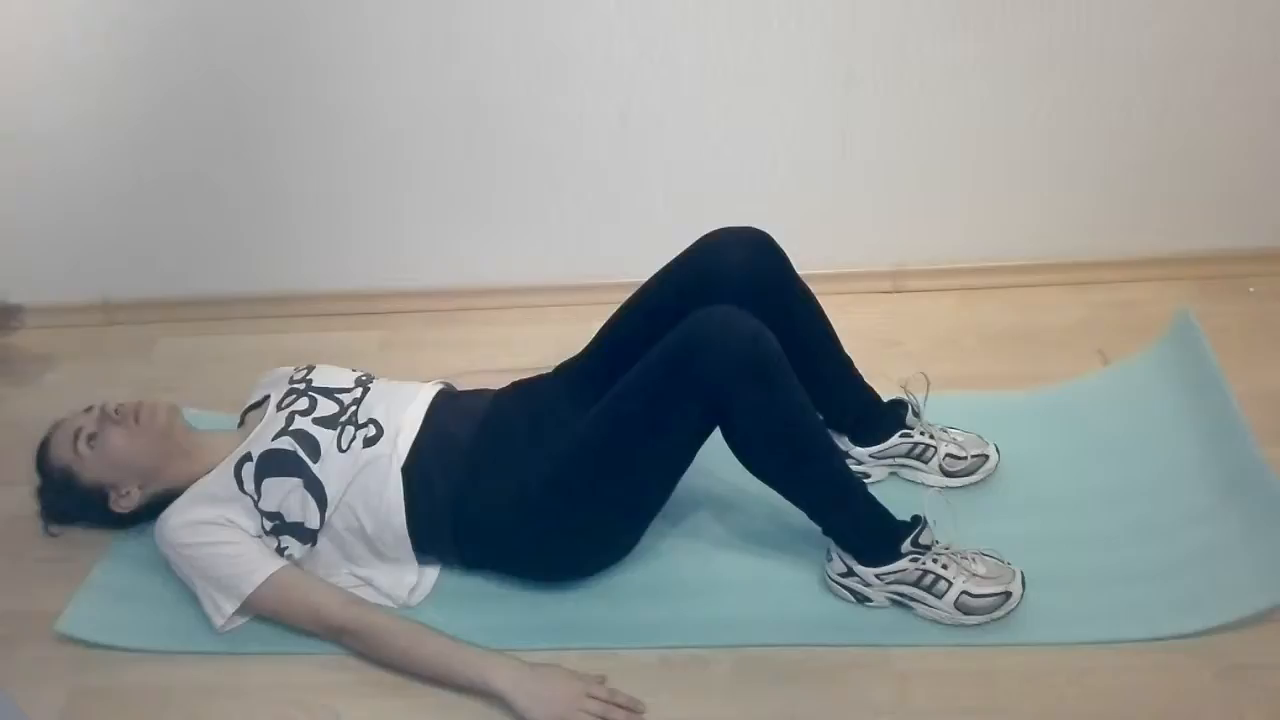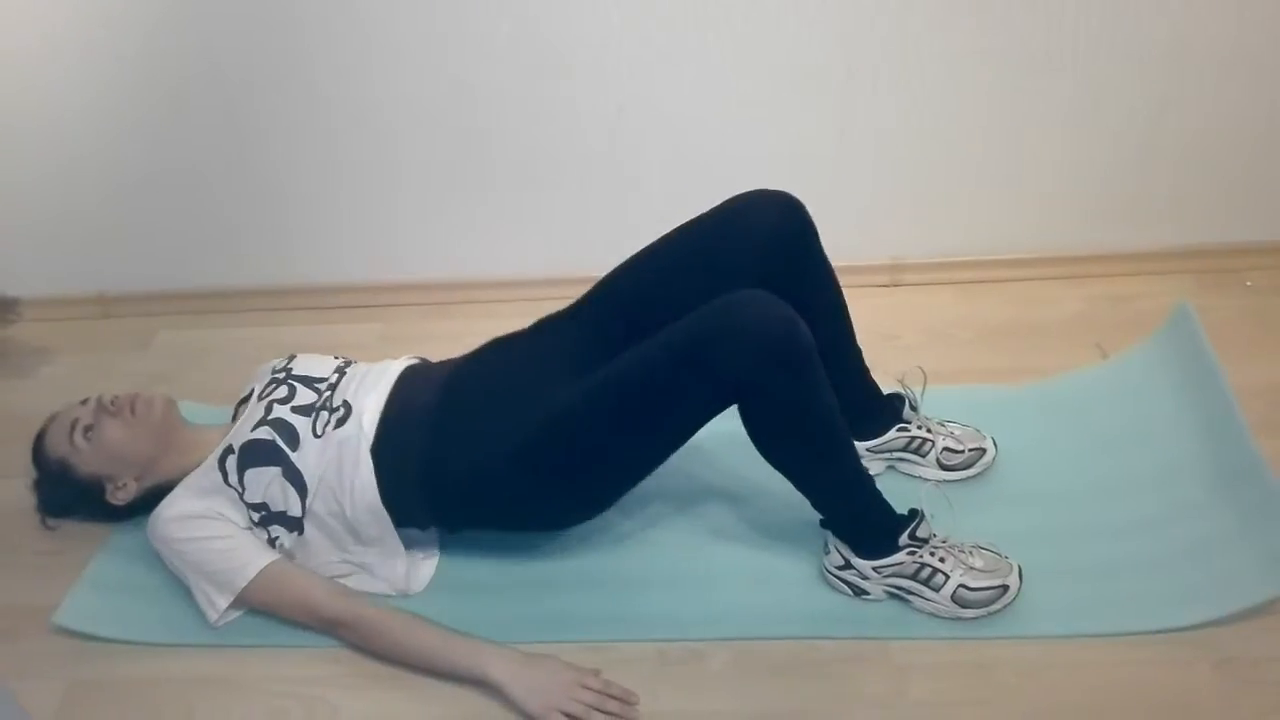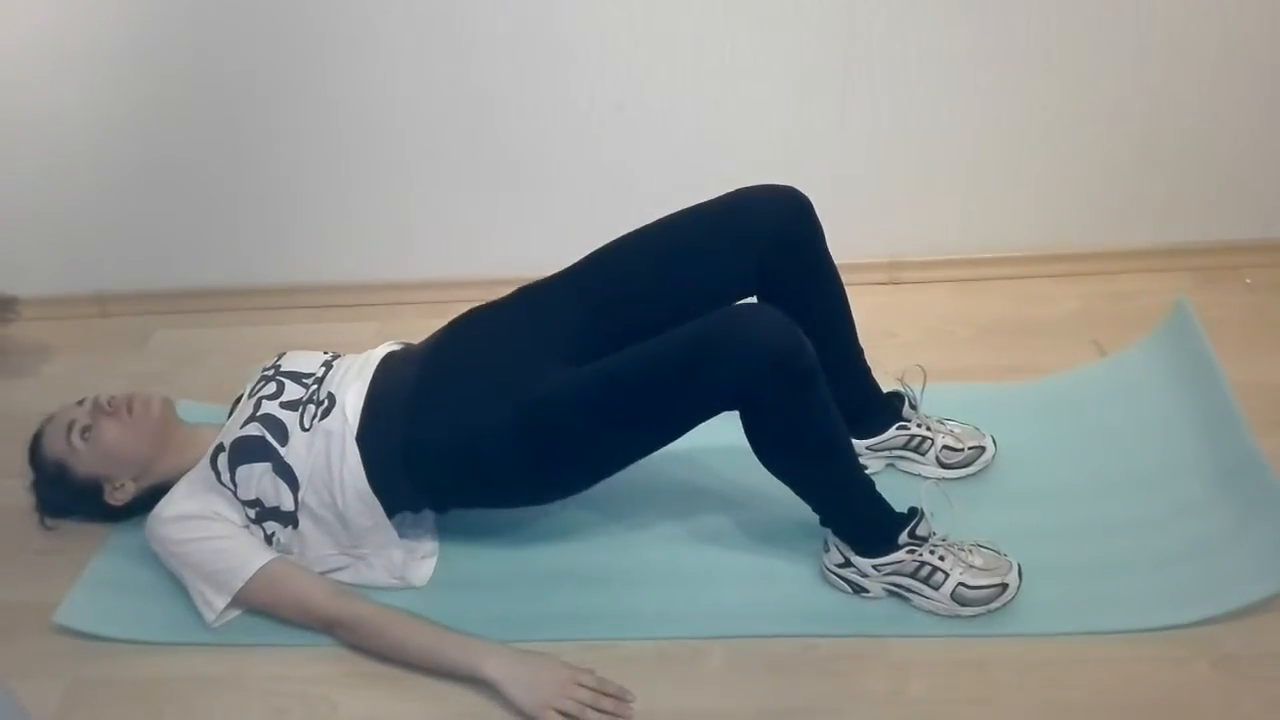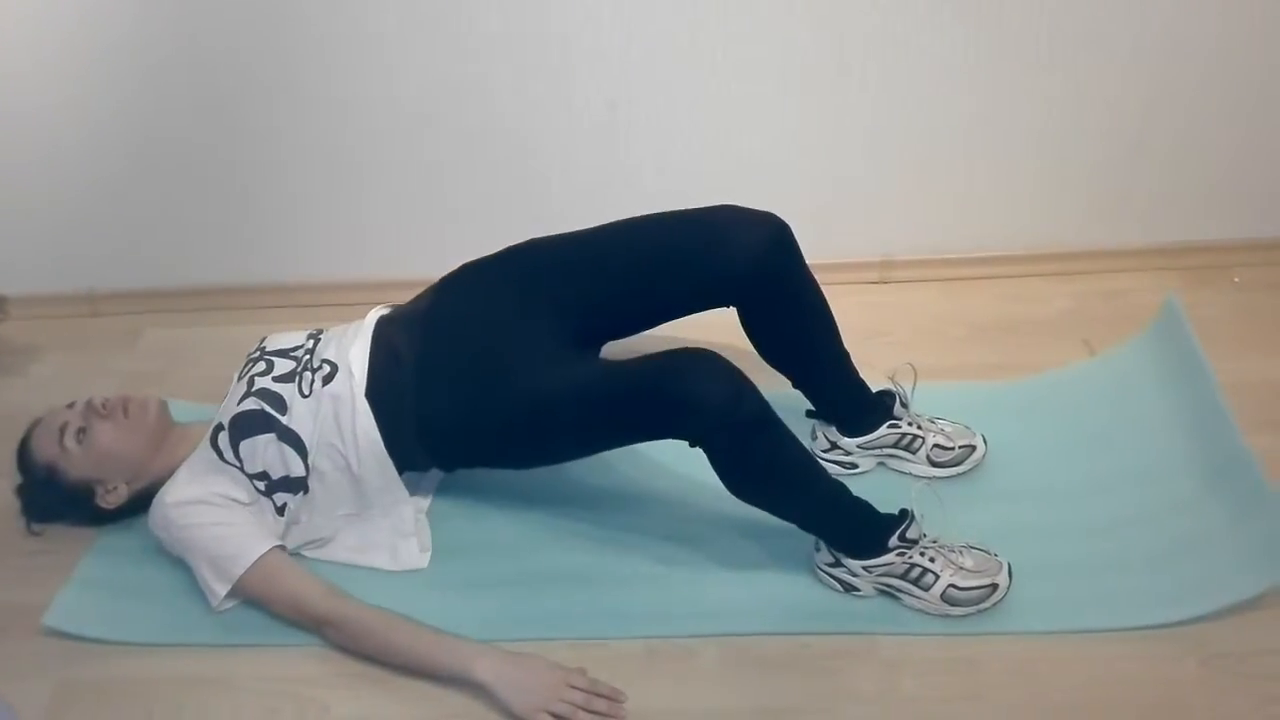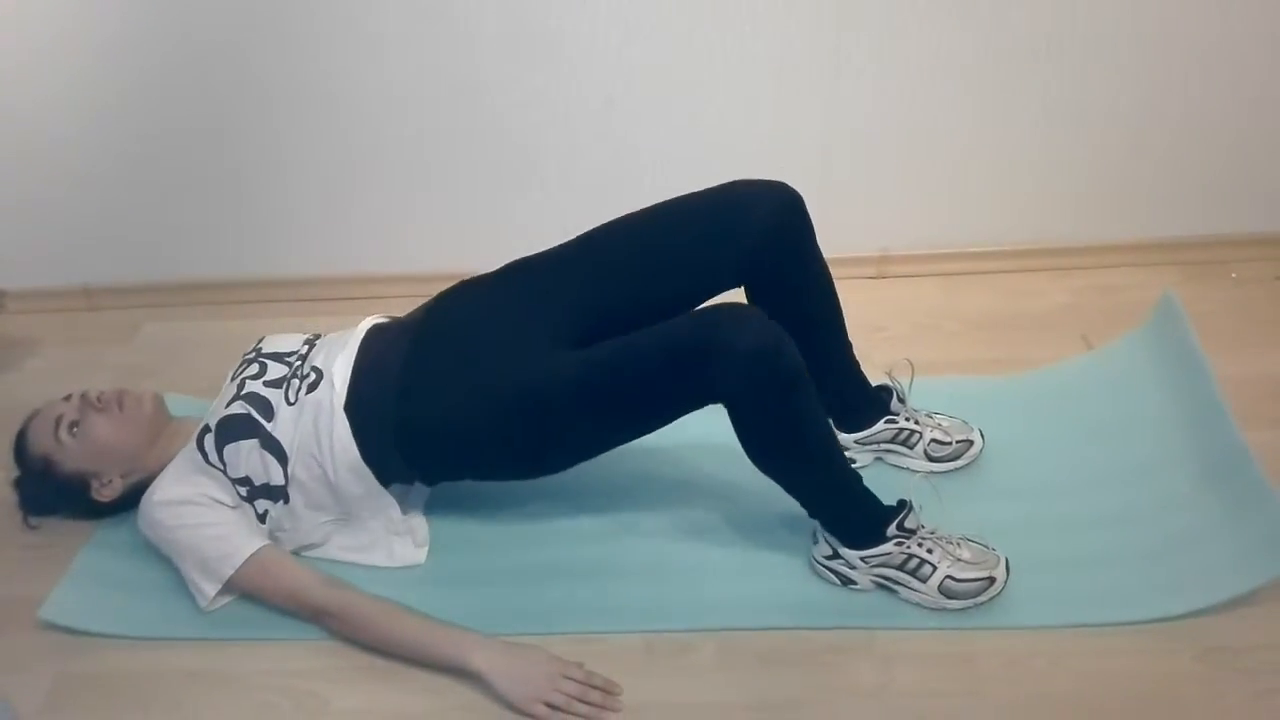
dt=1s
person 1, frame 1
left shoulder: (267, 390)
right shoulder: (195, 530)
right elbow: (344, 620)
left hip: (516, 414)
right hip: (526, 513)
left knee: (737, 258)
right knee: (726, 343)
left ankle: (876, 433)
right ankle: (880, 556)
person 1, frame 2
left shoulder: (259, 389)
right shoulder: (189, 525)
right elbow: (338, 612)
left hip: (485, 381)
right hip: (495, 465)
left knee: (771, 222)
right knee: (758, 331)
left ankle: (871, 424)
right ankle: (876, 548)
person 1, frame 3
left shoulder: (249, 394)
right shoulder: (186, 527)
right elbow: (334, 614)
left hip: (470, 356)
right hip: (477, 441)
left knee: (776, 218)
right knee: (761, 347)
left ankle: (870, 423)
right ankle: (877, 547)
person 1, frame 4
left shoulder: (240, 383)
right shoulder: (191, 511)
right elbow: (325, 613)
right hip: (465, 408)
left knee: (750, 242)
right knee: (703, 390)
left ankle: (856, 421)
right ankle: (868, 549)
person 1, frame 5
left shoulder: (233, 389)
right shoulder: (178, 509)
right elbow: (324, 603)
right hip: (462, 415)
left knee: (764, 212)
right knee: (746, 347)
left ankle: (858, 416)
right ankle: (865, 539)
